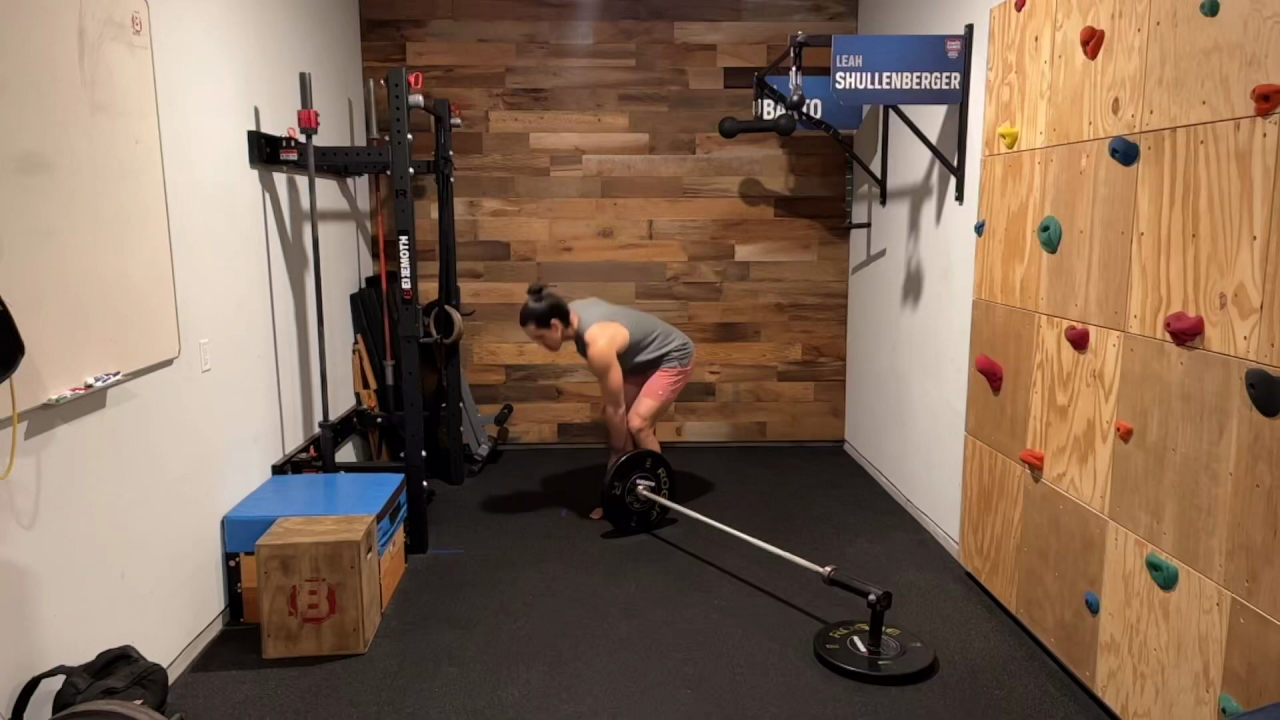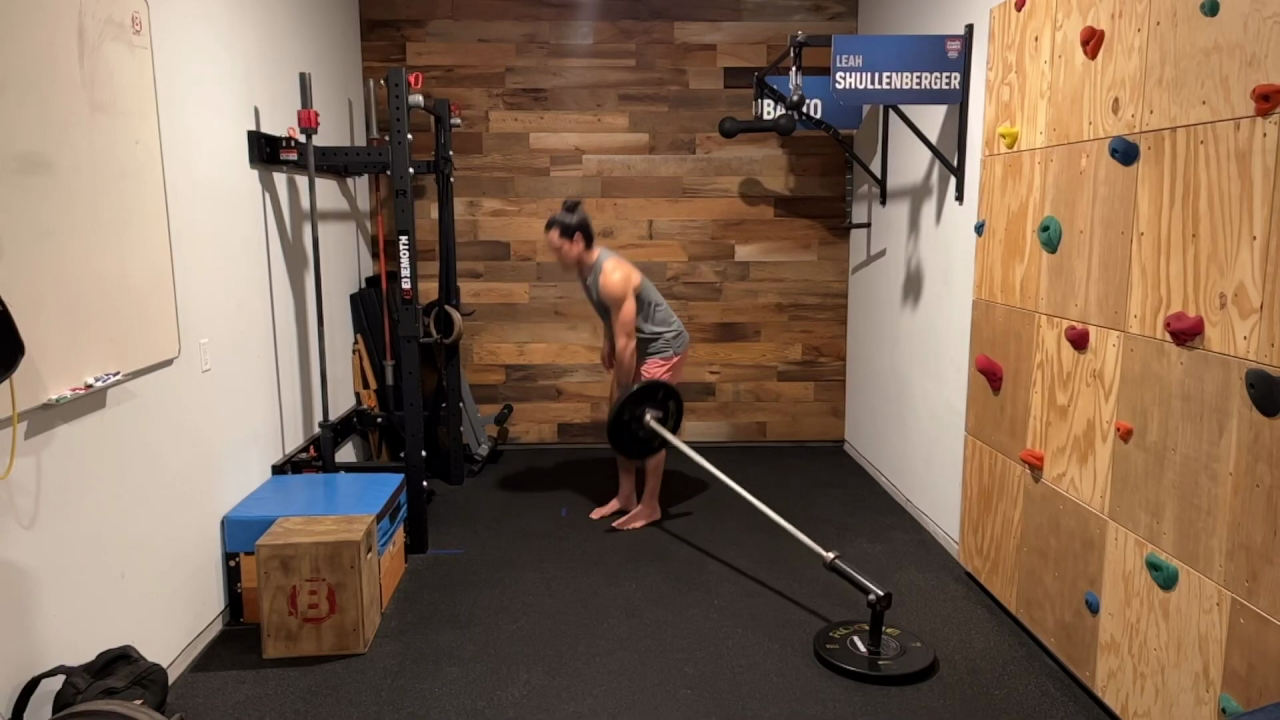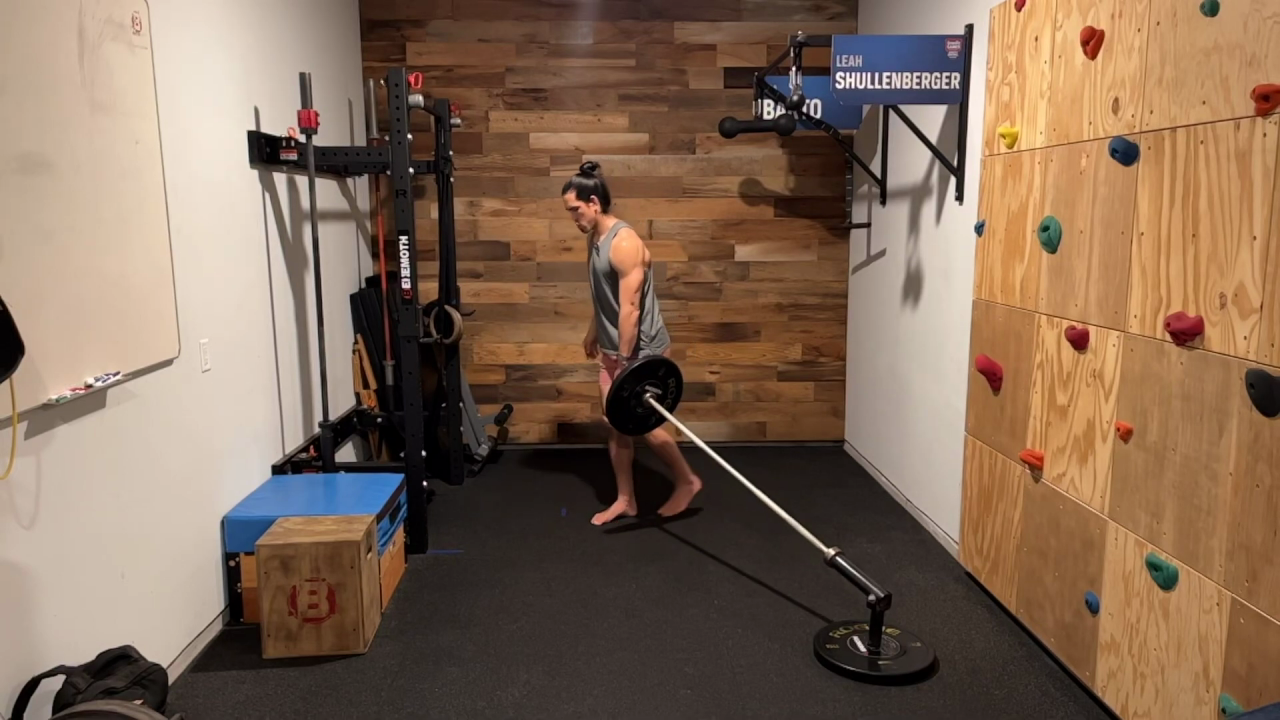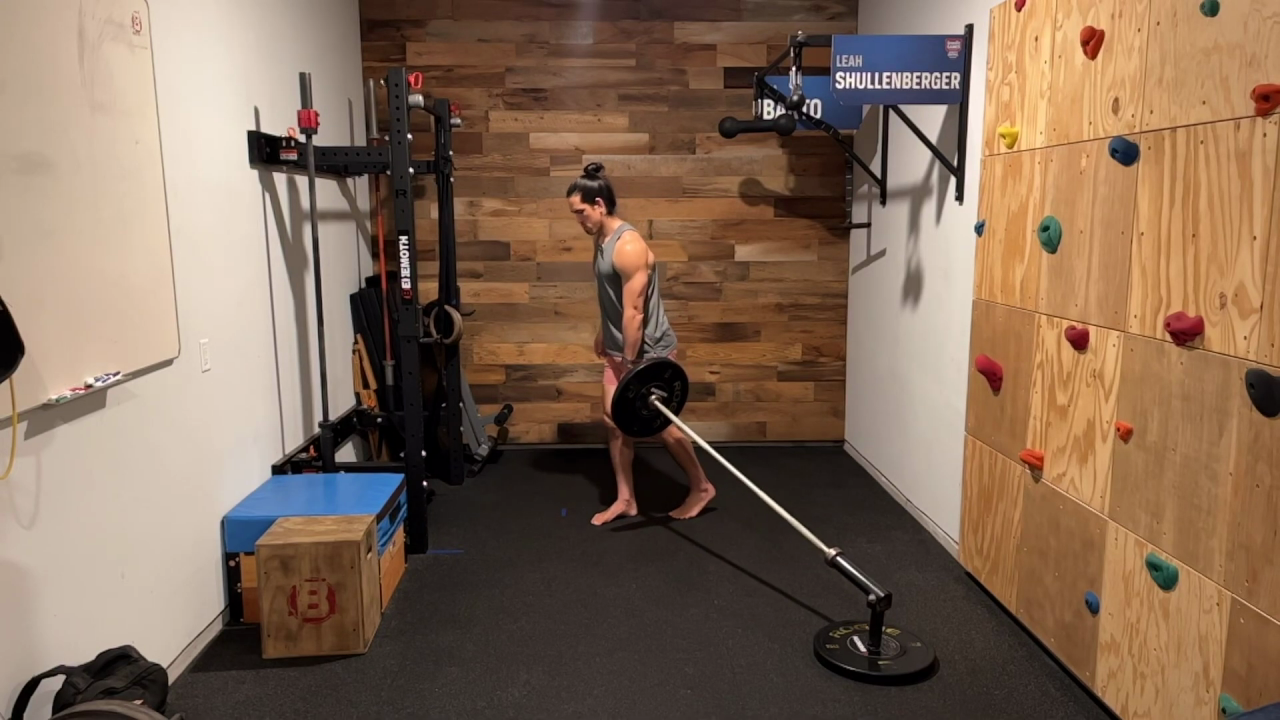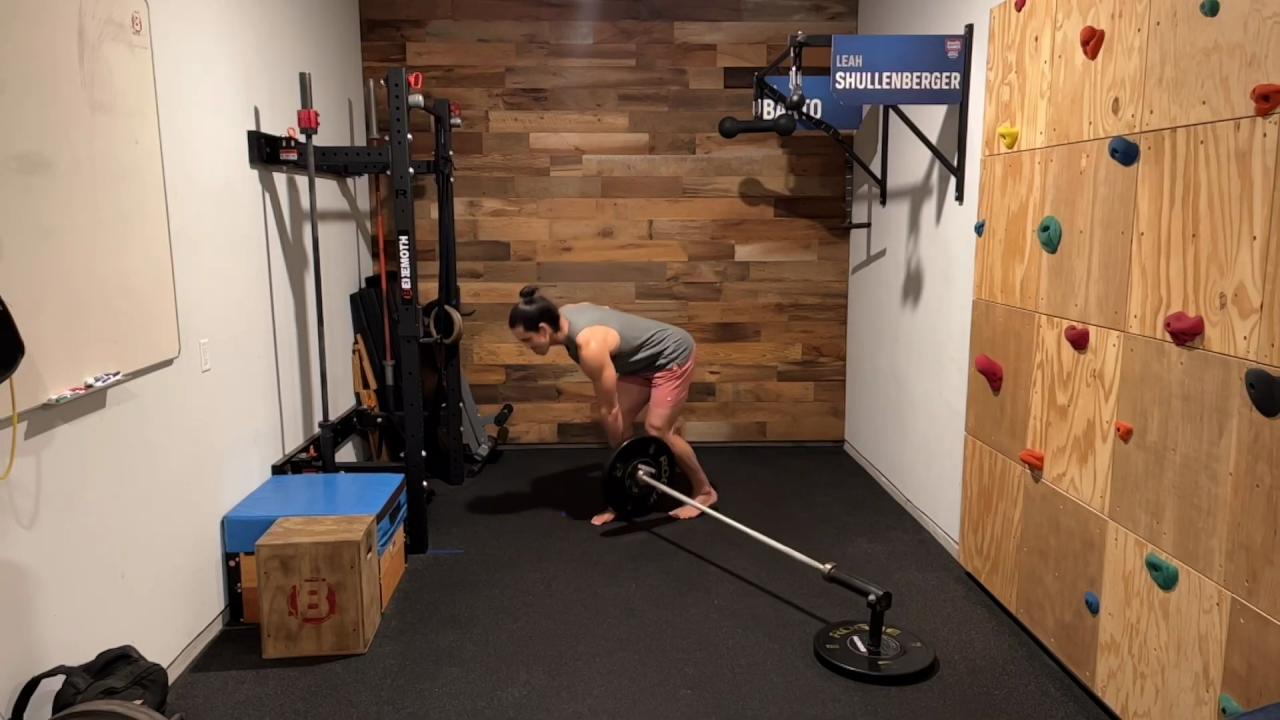
dt=1s
person 1, frame 1
left shoulder: (598, 345)
right shoulder: (573, 311)
left elbow: (616, 408)
left wrist: (618, 454)
left hip: (674, 357)
right hip: (647, 356)
left knee: (638, 423)
right knee: (612, 418)
person 1, frame 2
left shoulder: (612, 275)
right shoulder: (586, 267)
left elbow: (626, 340)
left wrist: (626, 391)
right wrist: (607, 348)
left hip: (663, 346)
right hip: (635, 347)
left ankle: (649, 506)
right ankle: (625, 496)
person 1, frame 3
left shoulder: (625, 243)
right shoulder: (595, 238)
left elbow: (631, 309)
left wrist: (628, 362)
right wrist: (592, 333)
left hip: (642, 350)
right hip: (613, 349)
right knee: (616, 424)
left ankle: (687, 481)
right ankle: (626, 499)
person 1, frame 4
left shoulder: (628, 246)
right shoulder: (601, 239)
left elbow: (634, 312)
left wrist: (632, 366)
right wrist: (603, 334)
left hip: (649, 352)
right hip: (620, 349)
right knee: (615, 422)
left ankle: (702, 487)
right ankle: (626, 499)
person 1, frame 5
left shoulder: (590, 346)
right shoulder: (564, 314)
left elbow: (608, 408)
left hip: (672, 356)
right hip: (645, 357)
left knee: (657, 430)
right knee: (621, 421)
left ankle: (704, 491)
